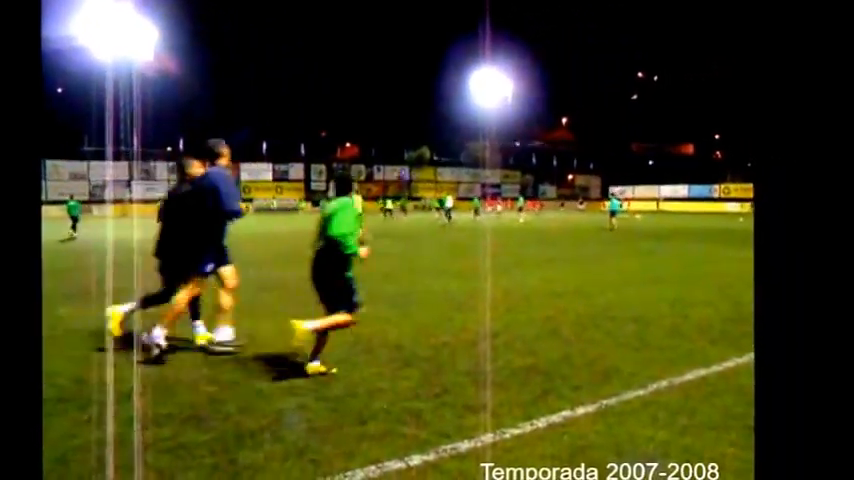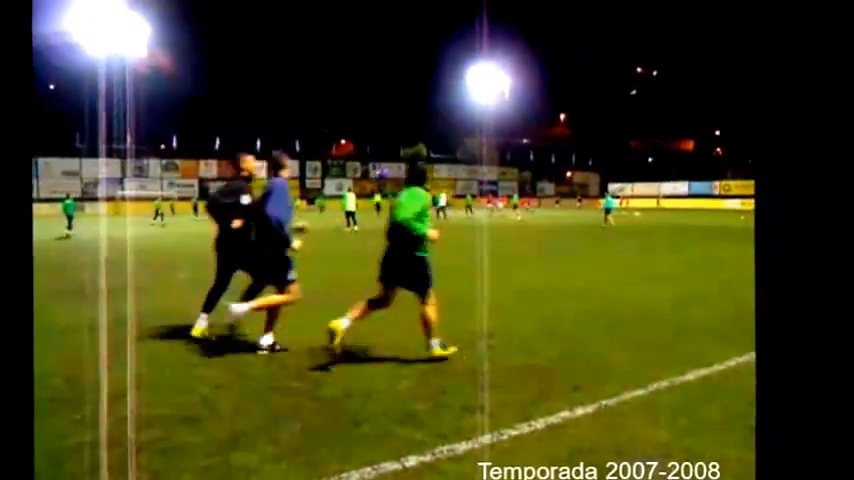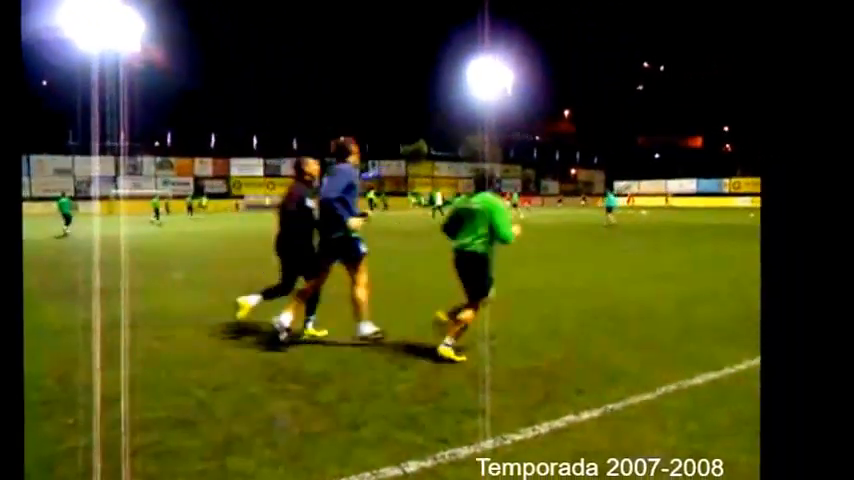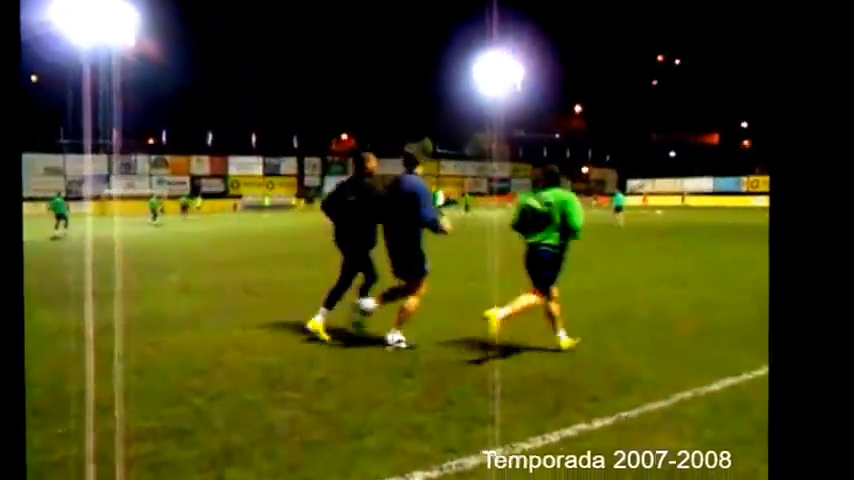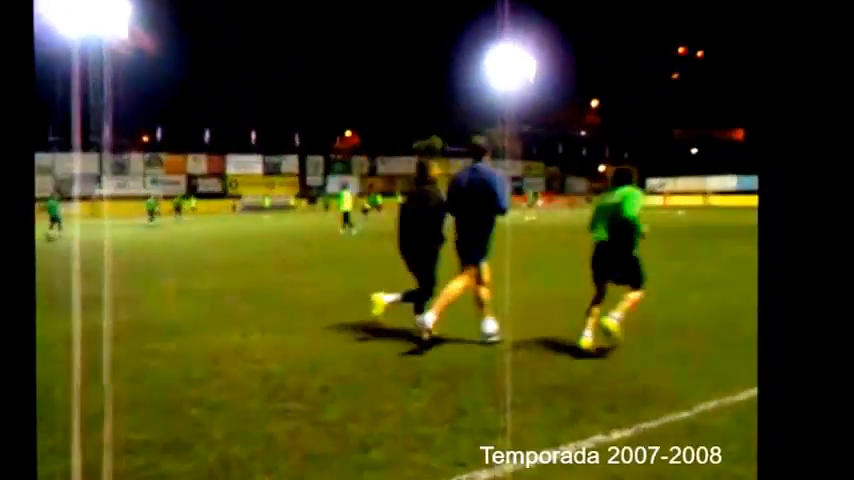
dt=0.2s
person 1, frame 1
left shoulder: (202, 179)
right shoulder: (223, 176)
right elbow: (230, 209)
right wrist: (239, 210)
left hip: (209, 241)
right hip: (209, 242)
left knee: (230, 283)
right knee: (192, 290)
left ankle: (223, 333)
right ankle: (157, 334)
person 1, frame 2
left shoulder: (271, 187)
right shoulder: (280, 187)
right elbow: (271, 217)
left wrist: (285, 236)
right wrist: (288, 241)
left hip: (267, 249)
right hip: (274, 250)
right knee: (290, 296)
left ankle: (266, 339)
right ankle: (243, 308)
person 1, frame 3
left shoulder: (337, 171)
right shoulder: (346, 171)
right elbow: (326, 197)
left wrist: (357, 214)
right wrist: (347, 220)
left hip: (329, 233)
right hip: (343, 233)
left knee: (319, 278)
right knee: (360, 279)
left ankle: (286, 317)
right ankle: (364, 327)
person 1, frame 4
left shoulder: (394, 184)
right shoulder: (418, 185)
left elbow: (384, 213)
right elbow: (426, 218)
right wrist: (441, 226)
left hip: (394, 244)
right hip: (409, 245)
left knee: (410, 286)
right knee: (416, 291)
left ankle: (373, 304)
right ankle: (395, 334)
person 1, frame 5
left shoulder: (460, 176)
right shoulder: (493, 175)
left elbow: (450, 205)
right elbow: (501, 207)
left hip: (464, 234)
right hip: (479, 236)
left knee: (484, 279)
right knee: (466, 279)
left ankle: (489, 324)
right ankle: (430, 317)
person 2, frame 1
left shoulder: (332, 206)
right shoulder: (348, 206)
right elbow: (335, 235)
left wrist: (353, 239)
right wrist: (355, 251)
left hip: (322, 266)
right hip: (336, 269)
left knee: (333, 314)
right knee: (350, 317)
left ankle: (313, 363)
right ankle: (306, 327)
person 2, frame 2
left shoulder: (403, 195)
right shoulder: (420, 196)
right elbow: (401, 220)
right wrist: (425, 233)
left hip: (394, 253)
right hip: (412, 255)
left knee: (383, 299)
right knee: (429, 300)
left ankle: (342, 324)
right ankle: (435, 346)
person 2, frame 3
left shoulder: (463, 202)
right shoulder: (495, 204)
left elbow: (447, 228)
right elbow: (504, 236)
right wrist: (513, 232)
left hip: (461, 256)
right hip: (477, 258)
left knee: (475, 300)
right knee: (474, 306)
left ankle: (447, 316)
right ankle: (447, 346)
person 2, frame 4
left shoulder: (528, 198)
right shoulder: (567, 197)
left elbow: (517, 225)
right elbow: (575, 226)
right wrist: (573, 235)
left hip: (534, 251)
right hip: (551, 252)
left knee: (552, 296)
right knee: (537, 296)
left ankle: (562, 338)
right ankle: (498, 315)
person 2, frame 5
left shoulder: (604, 198)
right shoulder: (633, 194)
left elbow: (594, 226)
right elbow: (629, 216)
right wrist: (639, 232)
left hip: (600, 250)
right hip: (621, 250)
left knee: (599, 294)
right knee: (637, 291)
left ankle: (587, 336)
right ankle: (612, 319)
person 3, frame 1
left shoulder: (187, 191)
right shoulder: (181, 192)
left elbow: (176, 216)
right elbow: (165, 216)
left hip: (179, 249)
right hip: (173, 250)
right knee: (166, 294)
left ankle: (199, 331)
right ankle: (121, 310)
person 3, frame 2
left shoulder: (244, 188)
right shoulder: (235, 187)
left elbow: (249, 213)
right elbow: (212, 202)
right wrist: (229, 223)
left hip: (232, 244)
right hip: (234, 244)
left knee: (221, 285)
left ankle: (200, 326)
person 3, frame 3
left shoulder: (303, 190)
right shoulder: (299, 190)
right elbow: (288, 215)
left wrist: (311, 222)
right wrist: (311, 224)
left hip: (288, 245)
right hip: (297, 246)
left knee: (285, 286)
left ankle: (251, 300)
right ankle: (309, 326)
person 3, frame 4
left shoulder: (345, 185)
right shoulder: (368, 188)
left elbow: (327, 206)
right elbow: (379, 211)
left wrist: (342, 222)
left hip: (344, 238)
right hip: (356, 240)
left knee: (370, 275)
right knee: (345, 281)
right ankle: (317, 321)
person 3, frame 5
left shoulder: (414, 194)
right shoulder: (432, 193)
left elbow: (404, 218)
right elbow: (437, 219)
right wrist: (438, 238)
left hip: (408, 245)
right hip: (423, 245)
left knee: (426, 287)
right knee: (427, 287)
right ankle: (386, 298)
